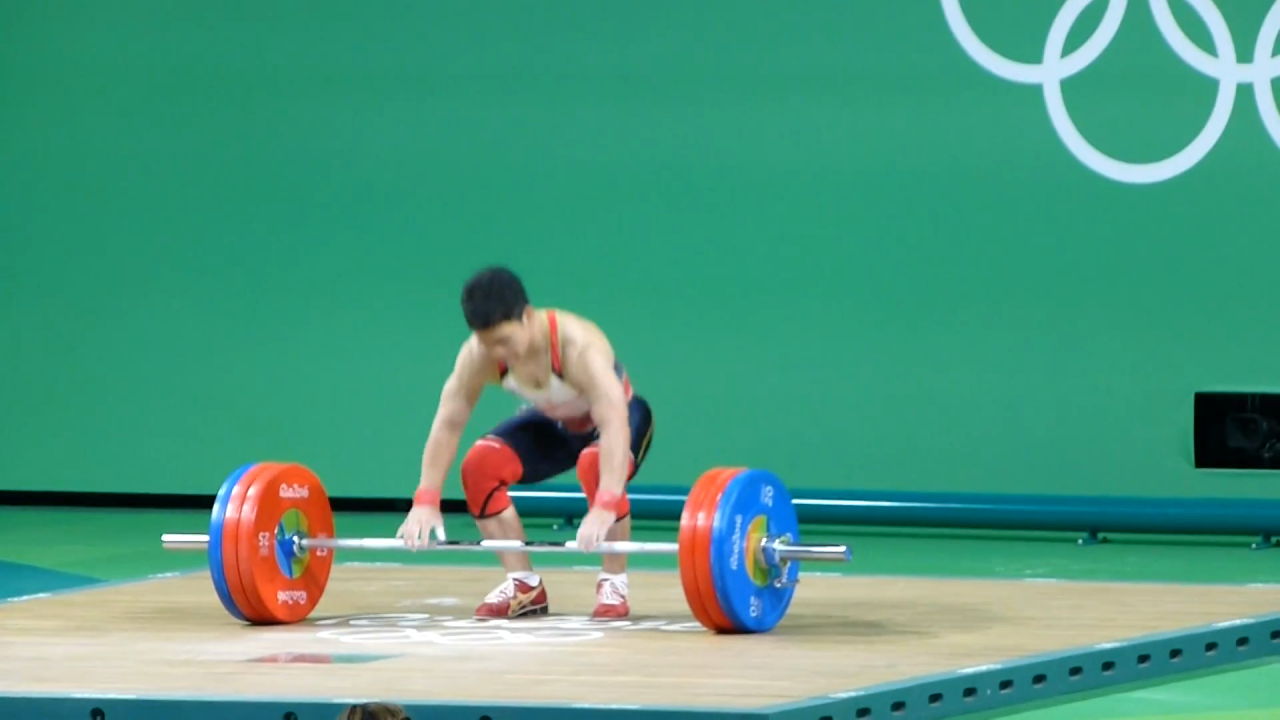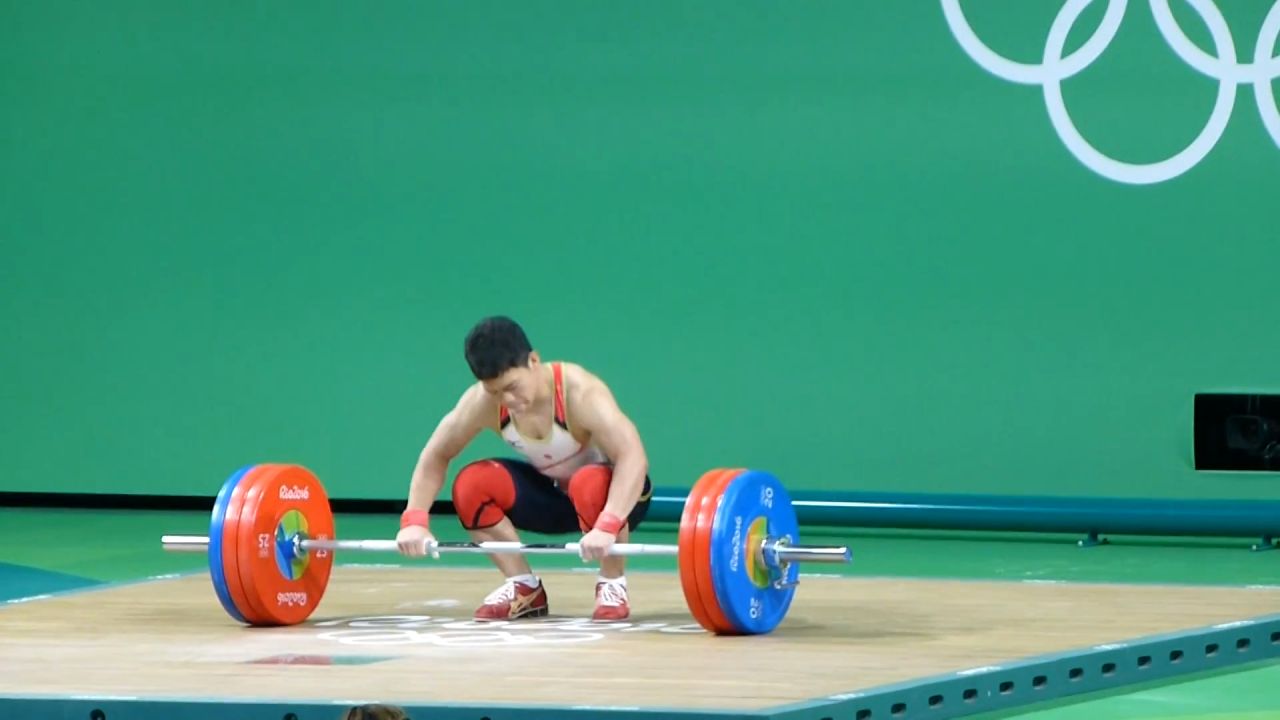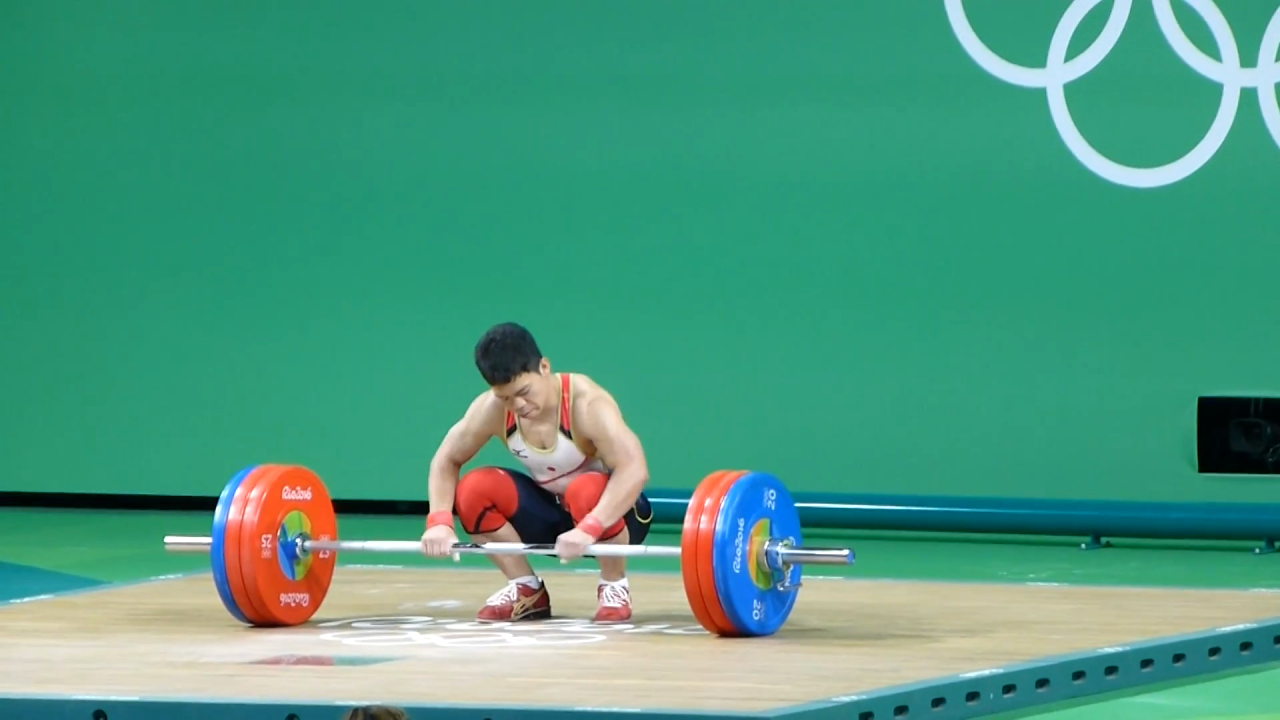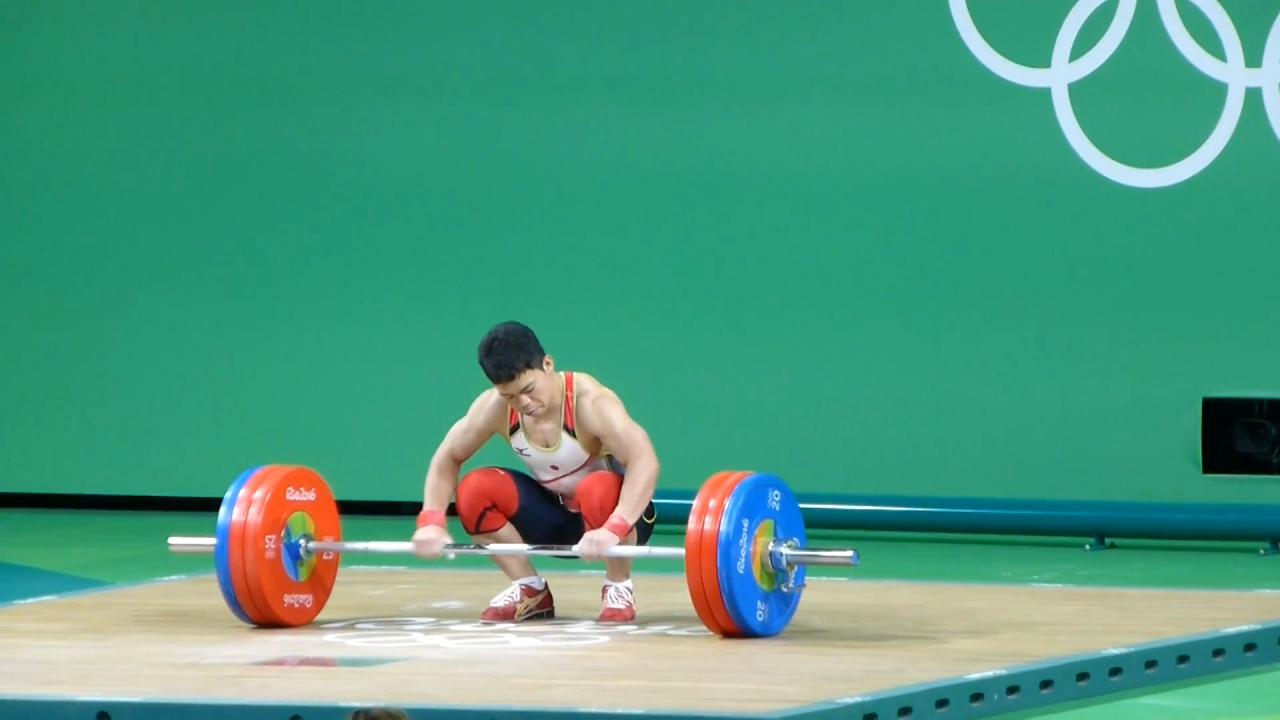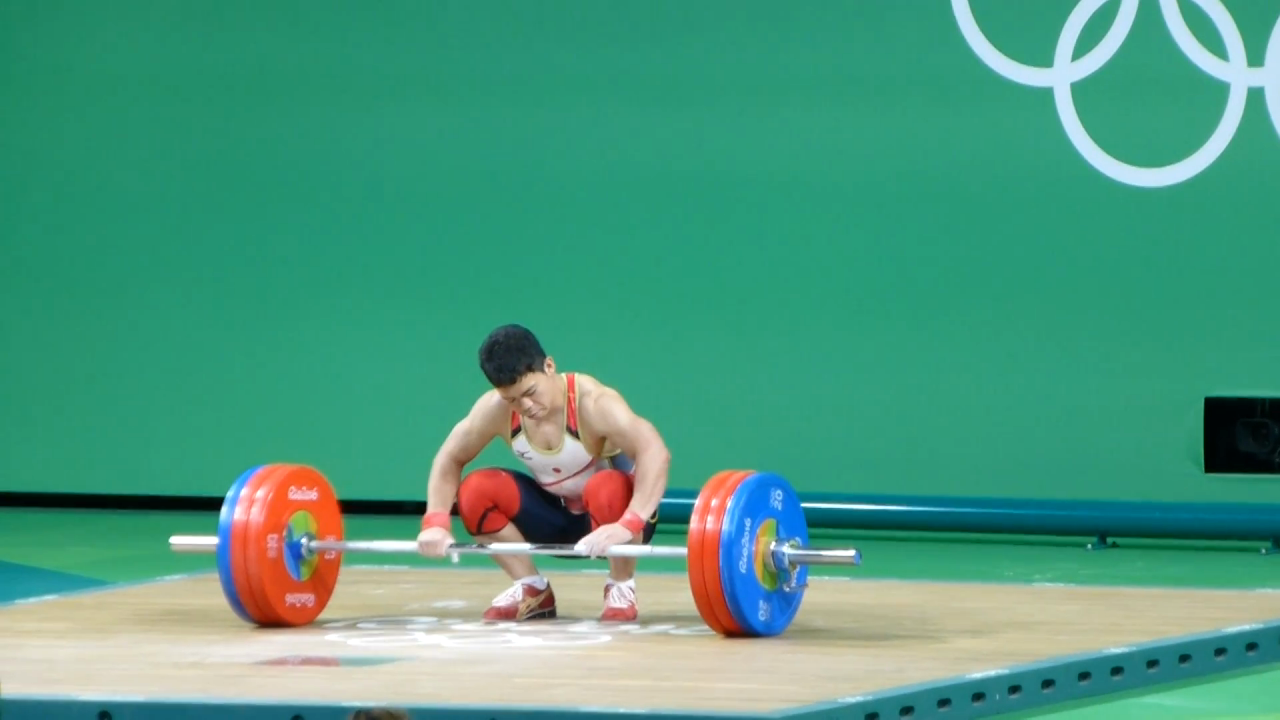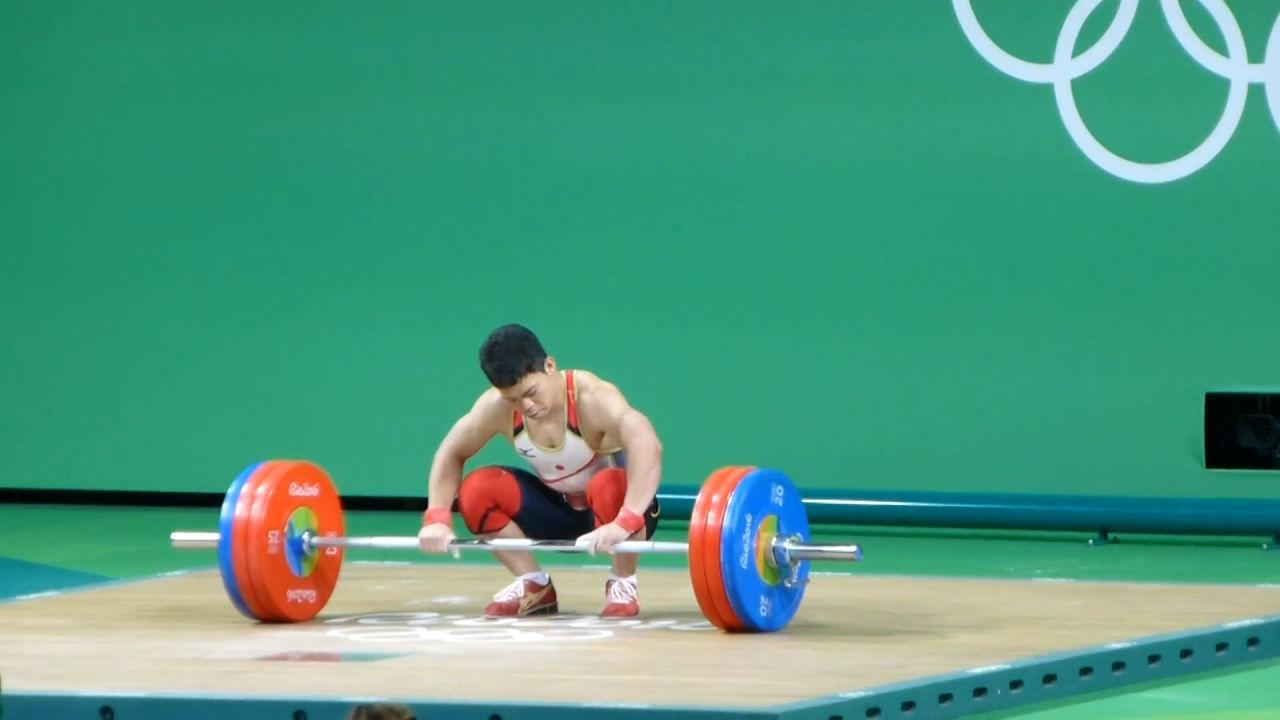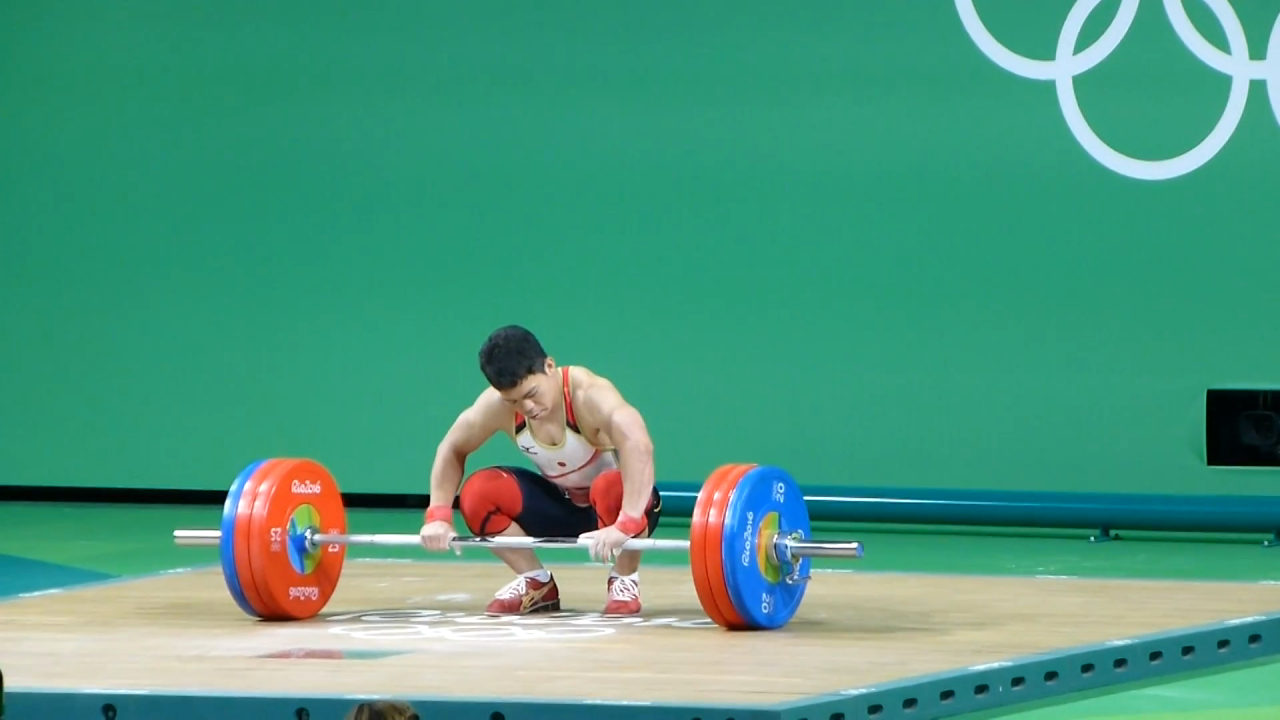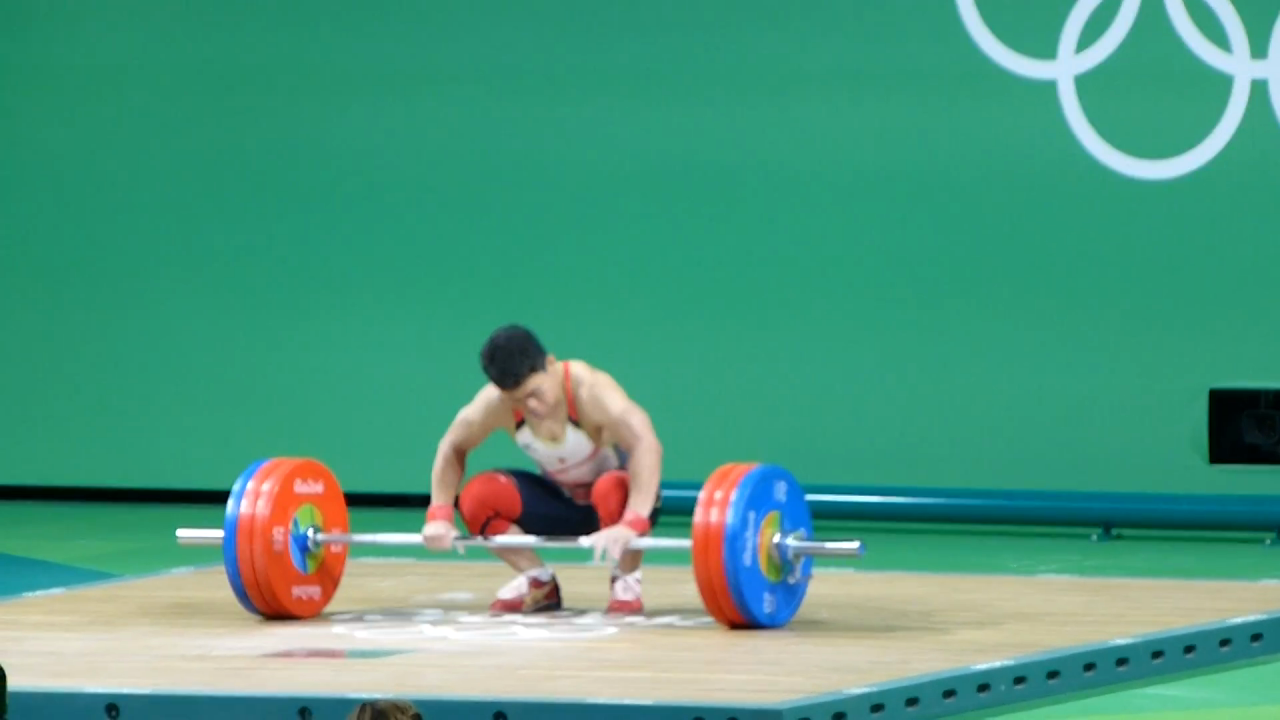
dt=0.2s
person 1, frame 1
left shoulder: (578, 344)
right shoulder: (477, 355)
left elbow: (614, 424)
right elbow: (447, 422)
left wrist: (605, 508)
right wrist: (425, 502)
left hip: (607, 426)
right hip: (554, 426)
left knee: (593, 465)
right knee: (479, 465)
left ankle: (613, 582)
right ankle: (524, 584)
person 1, frame 2
left shoulder: (580, 392)
right shoulder: (479, 402)
left elbow: (634, 458)
right elbow: (434, 456)
left wrist: (606, 525)
right wrist: (414, 520)
left hip: (604, 490)
right hip: (550, 490)
left knee: (590, 485)
right knee: (471, 485)
left ankle: (613, 584)
right ankle: (525, 587)
person 1, frame 3
left shoulder: (587, 402)
right shoulder: (489, 408)
left elbow: (635, 470)
right elbow: (447, 460)
left wrist: (587, 528)
right wrist: (440, 522)
left hip: (603, 511)
right hip: (551, 512)
left knee: (587, 491)
right knee: (472, 489)
left ankle: (614, 586)
right ankle: (526, 587)
person 1, frame 4
left shoulder: (590, 401)
right shoulder: (493, 406)
left elbow: (645, 462)
right elbow: (447, 457)
left wrist: (613, 529)
right wrist: (431, 521)
left hip: (610, 512)
right hip: (554, 514)
left knee: (598, 489)
right knee: (474, 490)
left ankle: (619, 587)
right ankle: (530, 589)
person 1, frame 5
left shoulder: (593, 402)
right shoulder: (495, 409)
left elbow: (656, 454)
right elbow: (449, 458)
left wrist: (628, 524)
right wrist: (435, 522)
left hip: (610, 511)
right hip: (557, 518)
left knee: (606, 488)
right knee: (475, 490)
left ankle: (621, 587)
right ankle: (533, 589)
person 1, frame 6
left shoulder: (592, 396)
right shoulder: (496, 406)
left elbow: (648, 447)
right elbow: (451, 453)
left wrist: (624, 523)
right wrist: (436, 518)
left hip: (612, 507)
right hip: (560, 512)
left knee: (610, 487)
right knee: (477, 489)
left ankle: (623, 583)
right ankle: (535, 585)
person 1, frame 7
left shoulder: (588, 393)
right shoulder: (496, 404)
left elbow: (638, 445)
right elbow: (452, 450)
left wrist: (624, 525)
right wrist: (438, 516)
left hip: (613, 501)
right hip: (562, 507)
left knee: (611, 488)
right knee: (479, 491)
left ankle: (624, 580)
right ankle: (537, 582)
person 1, frame 8
left shoulder: (589, 390)
right shoulder: (495, 401)
left elbow: (647, 446)
right elbow: (452, 448)
left wrist: (630, 523)
right wrist: (439, 516)
left hip: (614, 499)
right hip: (562, 503)
left knee: (612, 490)
right knee: (477, 497)
left ankle: (627, 578)
right ankle: (539, 581)
